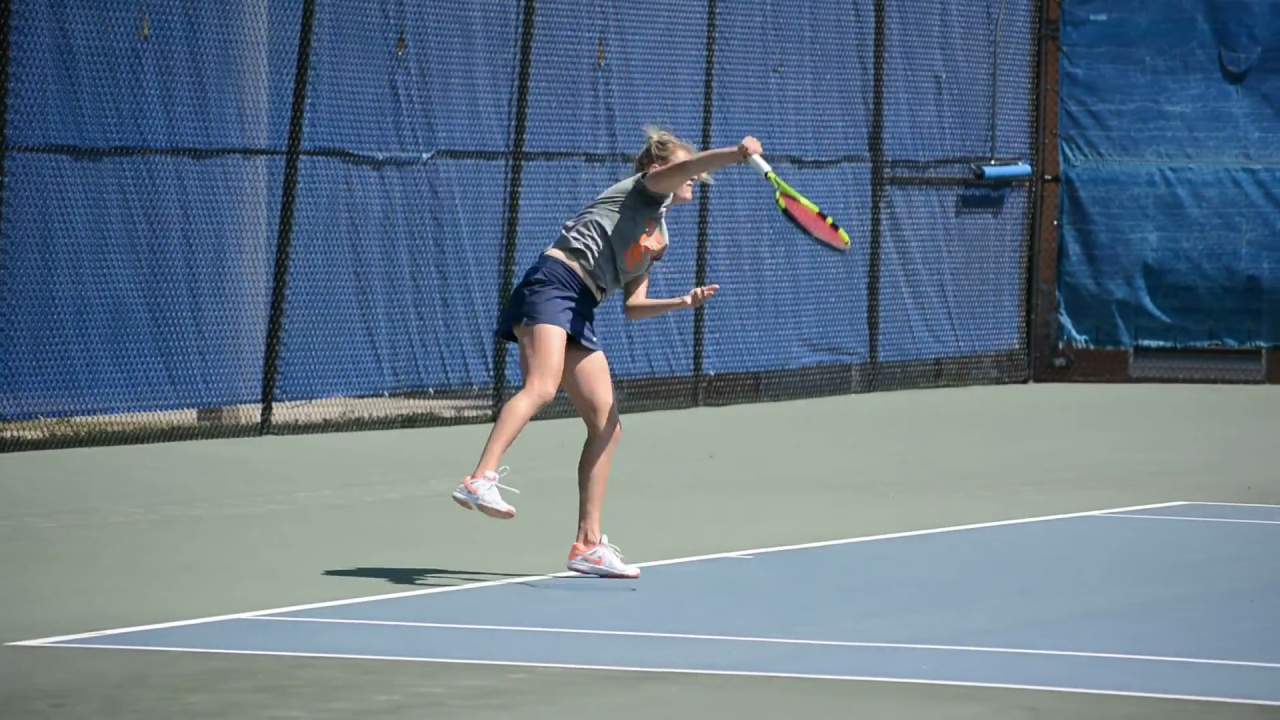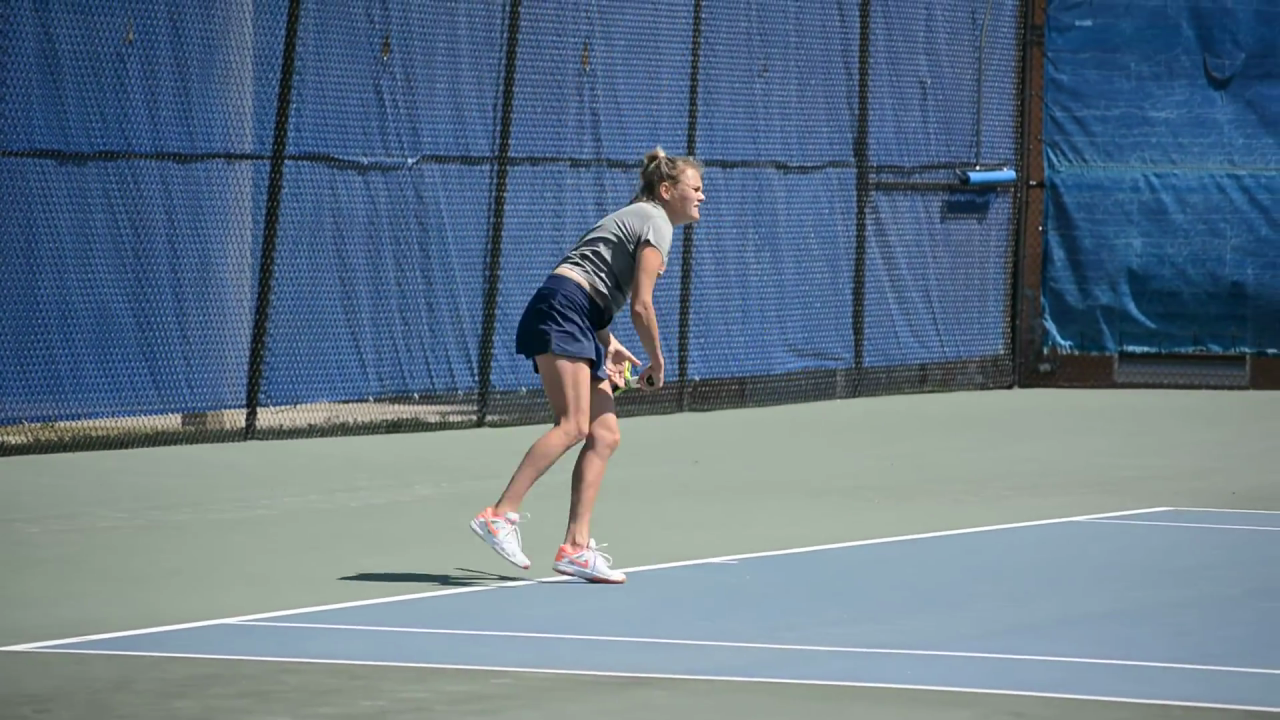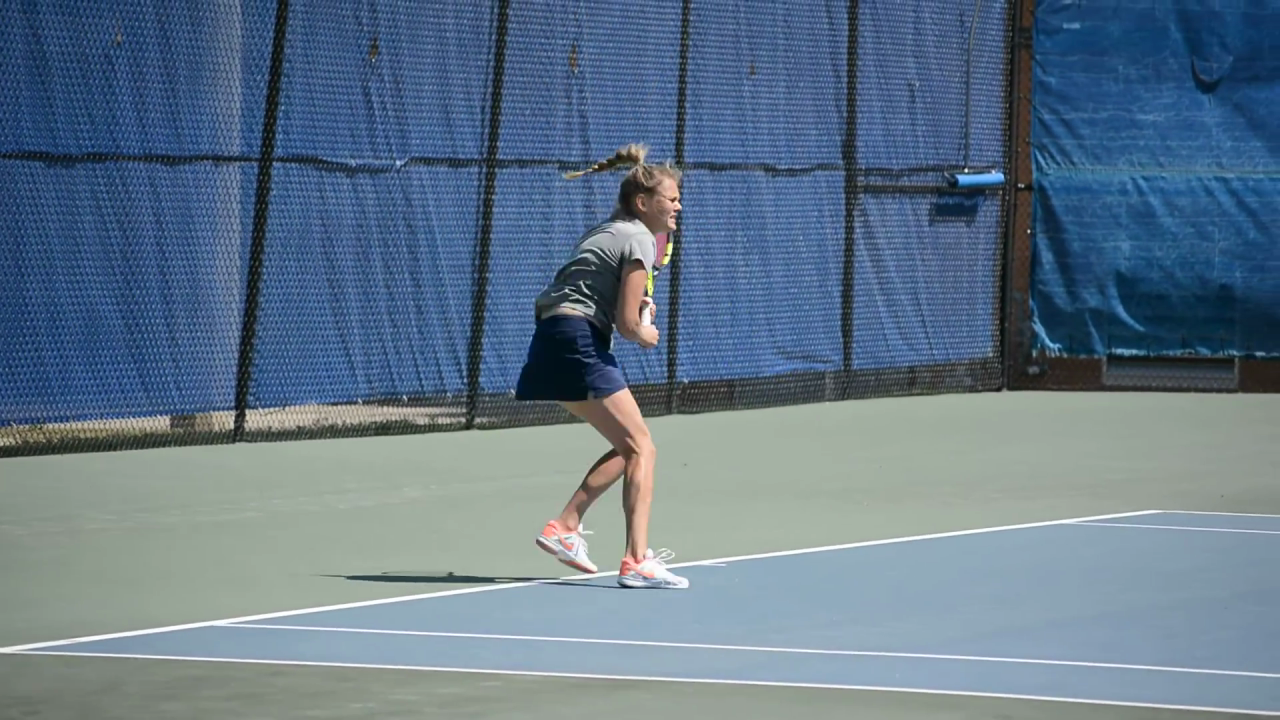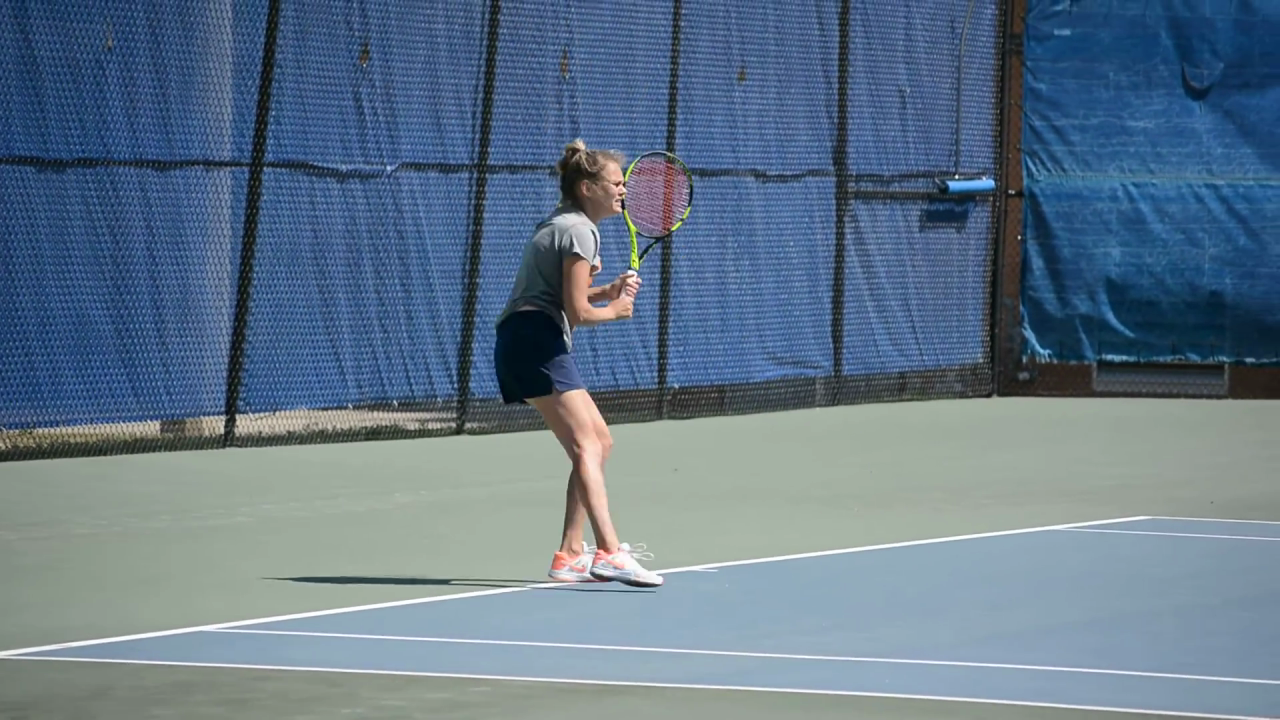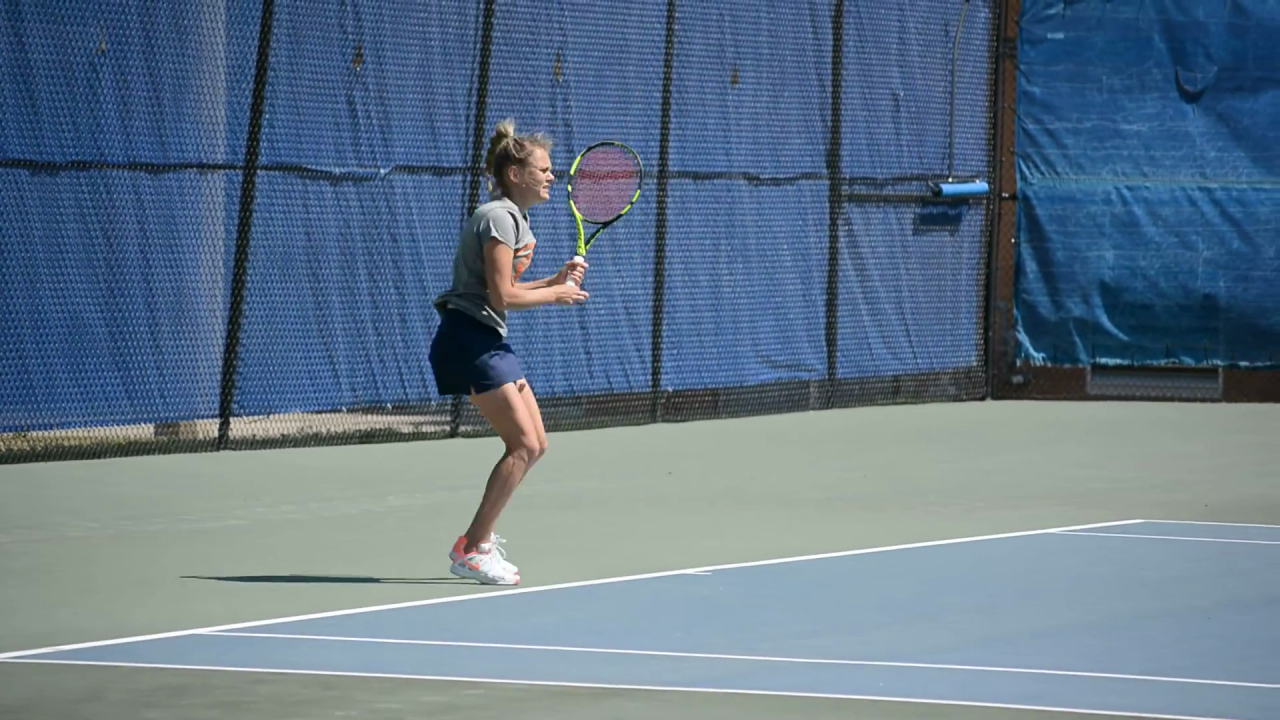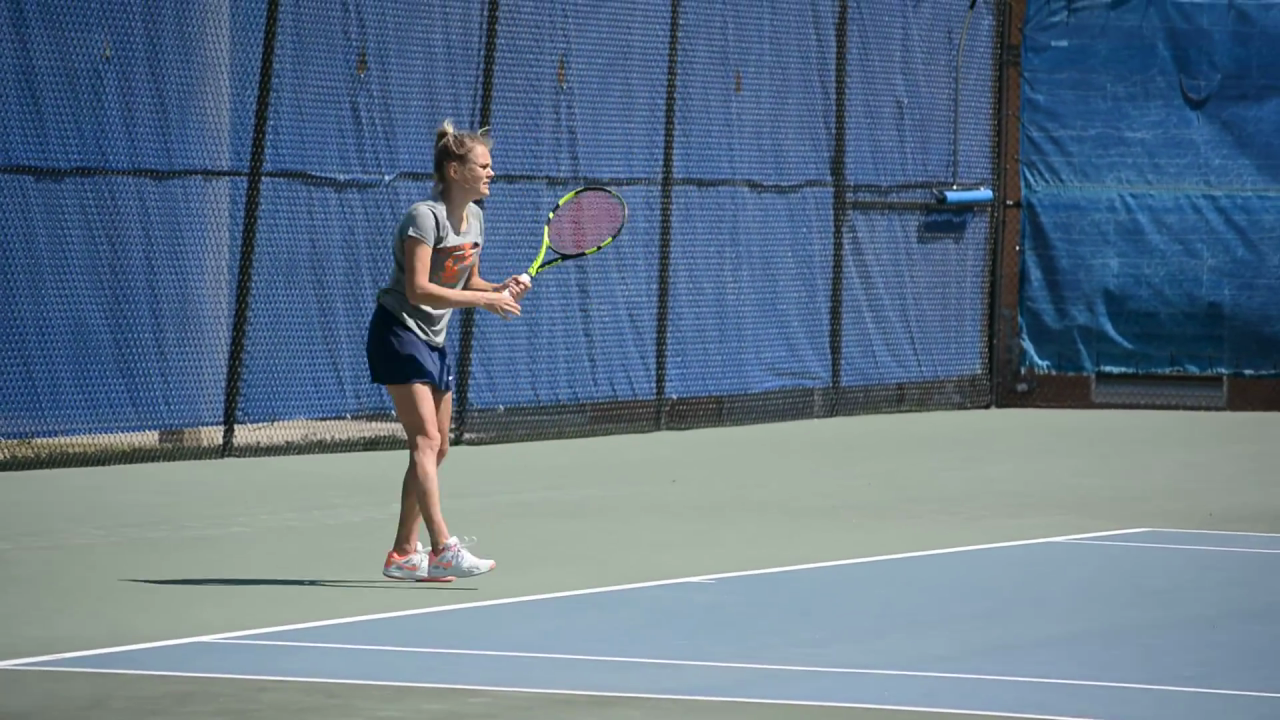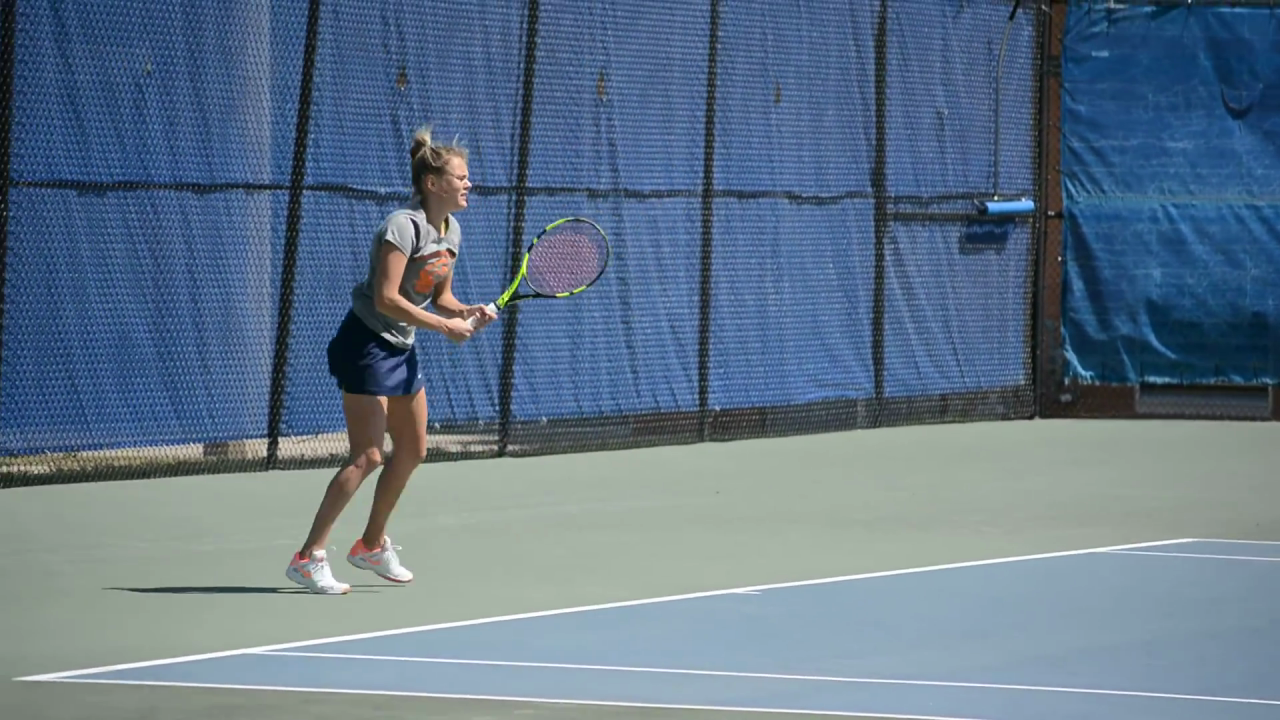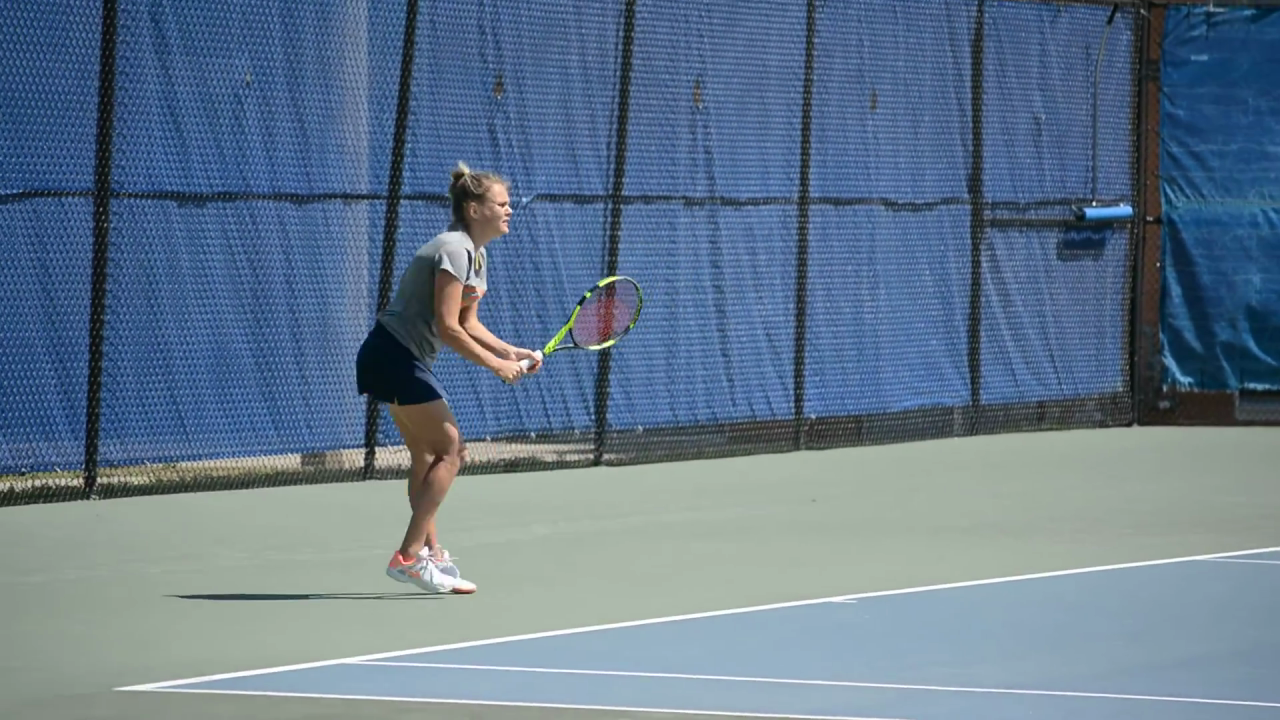
dt=0.2s
person 1, frame 1
left shoulder: (655, 235)
right shoulder: (645, 189)
left elbow: (631, 302)
right elbow: (679, 164)
left wrist: (682, 302)
right wrist: (735, 151)
left hip: (576, 308)
right hip: (551, 285)
left knee: (605, 422)
right knee: (540, 387)
left ankle: (588, 545)
right ankle: (480, 479)
person 1, frame 2
left shoulder: (632, 222)
right shoulder: (654, 223)
right elbow: (641, 303)
left wrist: (610, 346)
right wrist: (657, 361)
left hip: (575, 320)
right hip: (562, 312)
left knee: (605, 436)
right knee: (572, 426)
left ankle: (577, 544)
right ankle: (499, 515)
person 1, frame 3
left shoulder: (605, 236)
right shoulder: (640, 240)
right elbow: (629, 326)
left wrist: (631, 313)
right wrist: (647, 335)
left hip: (554, 346)
right hip: (576, 346)
left knee: (627, 449)
right knee: (642, 449)
left ankle: (562, 527)
right ankle: (638, 559)
person 1, frame 4
left shoulder: (559, 224)
right shoulder: (577, 231)
right elbow: (578, 313)
left wrist: (612, 291)
right wrist: (615, 311)
left hip: (527, 344)
right hip: (538, 343)
left knee: (592, 443)
right knee: (588, 447)
left ankle: (571, 552)
right ankle: (609, 552)
person 1, frame 5
left shoulder: (515, 217)
right shoulder: (495, 217)
right elbow: (502, 297)
left wrist: (558, 280)
right wrist: (555, 294)
left hip: (490, 342)
right hip: (468, 338)
left knee: (533, 445)
right knee: (526, 443)
left ankle: (474, 544)
right ankle: (474, 549)
person 1, frame 6
left shoulder: (472, 215)
right shoulder: (424, 216)
left elbow: (471, 285)
right elbow: (417, 289)
left wrist: (504, 291)
right wrist: (484, 301)
left hip: (430, 338)
right hip: (399, 333)
left knee: (434, 448)
right knee: (425, 441)
left ankle: (405, 553)
right ankle: (441, 547)
person 1, frame 7
left shoulder: (450, 229)
right shoulder: (400, 226)
left elbow: (440, 297)
right elbow: (387, 299)
left wrist: (469, 313)
right wrist: (446, 325)
left hip: (400, 347)
right hip: (366, 343)
left knee: (413, 451)
right knee: (365, 457)
left ankle: (373, 545)
right ankle: (307, 556)
person 1, frame 8
left shoulder: (473, 253)
right shoulder: (454, 252)
left elbow: (467, 326)
right elbow: (448, 327)
left wrist: (515, 352)
right wrist: (495, 365)
left hip: (388, 355)
right hip: (396, 356)
left knee: (426, 459)
right knee: (451, 449)
left ankle: (427, 557)
right ankle: (413, 553)
